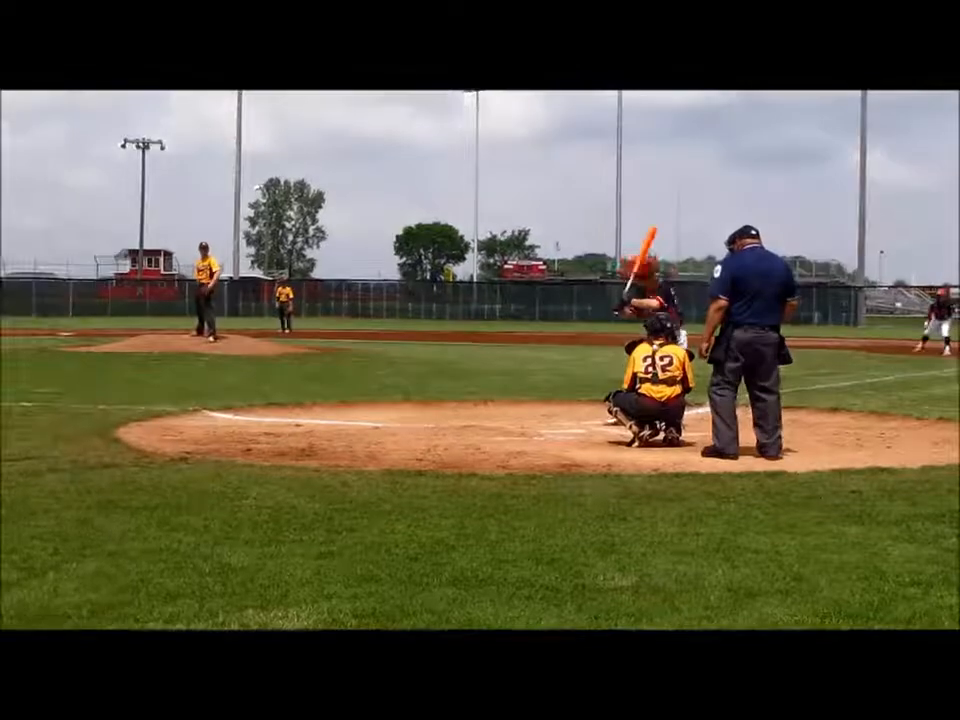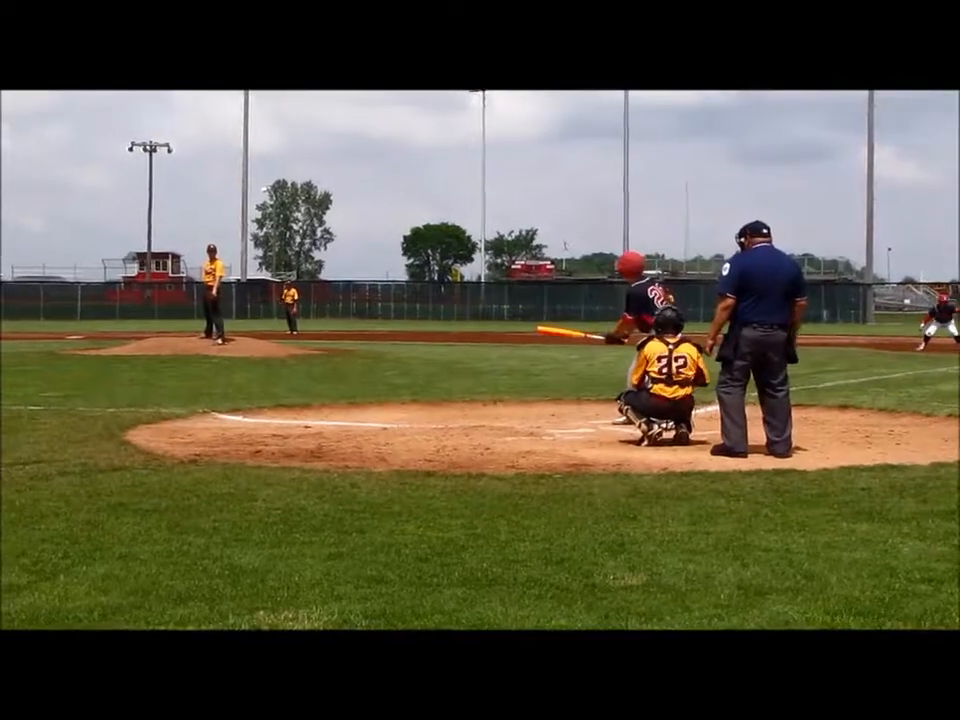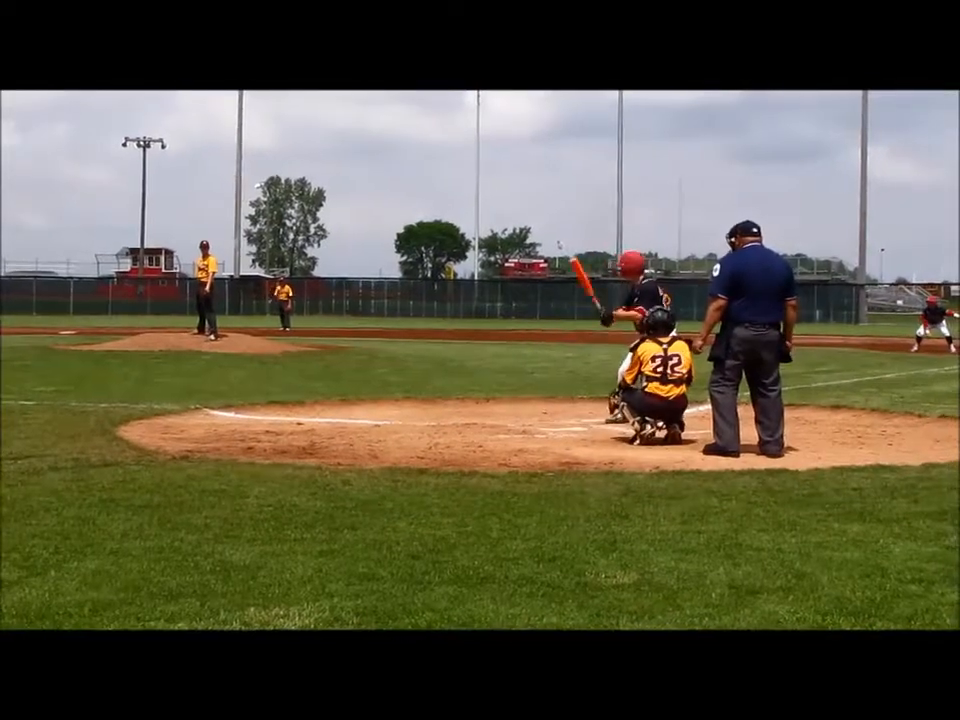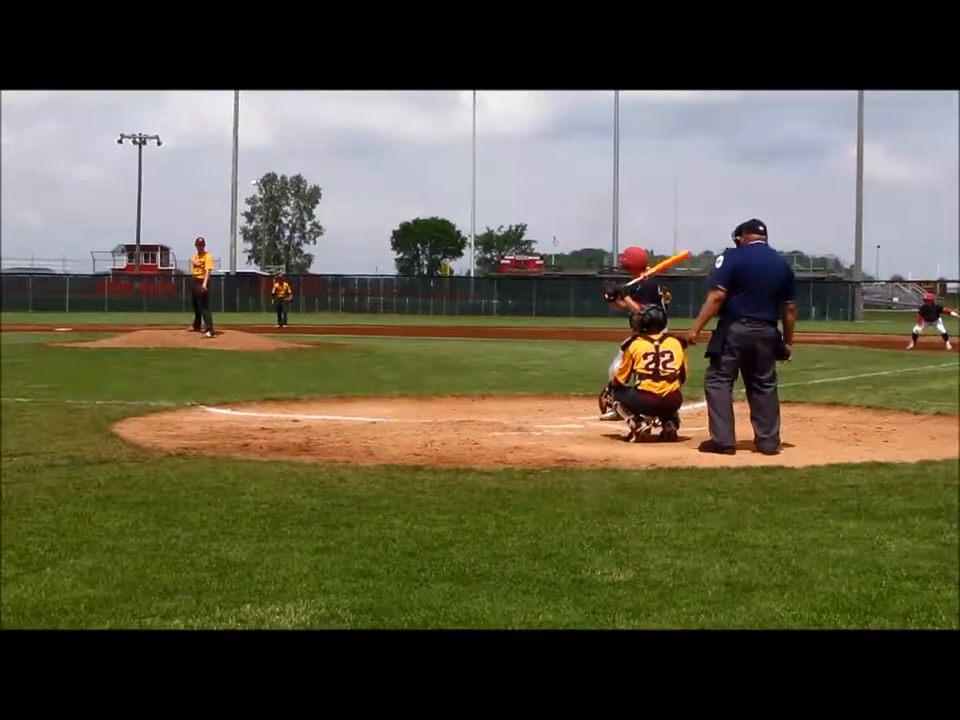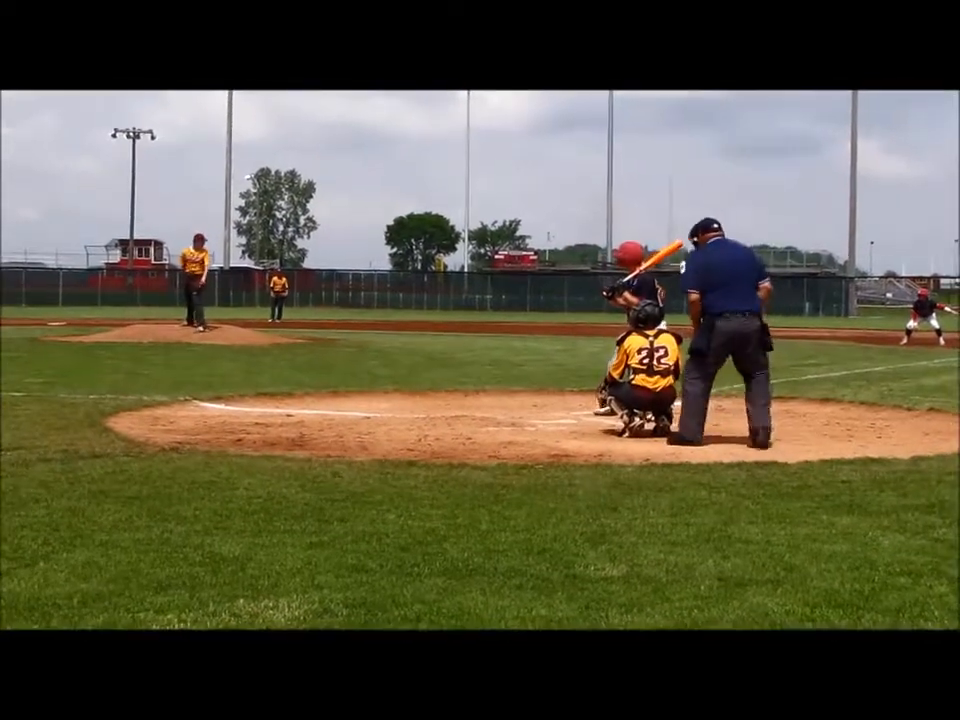
dt=0.7s
person 1, frame 1
left shoulder: (731, 263)
right shoulder: (781, 265)
left elbow: (720, 304)
right elbow: (792, 303)
left wrist: (706, 338)
left hip: (736, 336)
right hip: (768, 338)
left knee: (723, 388)
right knee: (768, 393)
left ankle: (725, 446)
right ankle: (771, 446)
person 1, frame 2
left shoulder: (739, 261)
right shoulder: (790, 264)
left elbow: (727, 303)
right elbow: (800, 304)
left wrist: (712, 336)
right wrist: (790, 334)
left hip: (745, 335)
right hip: (777, 336)
left knee: (731, 386)
right knee: (777, 390)
left ankle: (735, 444)
right ankle: (781, 444)
person 1, frame 3
left shoulder: (730, 262)
right shoulder: (782, 264)
left elbow: (718, 304)
right elbow: (791, 305)
left wrist: (702, 336)
right wrist: (787, 338)
left hip: (737, 334)
right hip: (770, 336)
left knee: (723, 386)
right knee: (769, 389)
left ankle: (727, 443)
right ankle: (773, 444)
person 1, frame 4
left shoulder: (732, 256)
right shoulder: (782, 264)
left elbow: (717, 296)
right elbow: (789, 308)
left wrist: (696, 327)
right wrist: (788, 341)
left hip: (735, 330)
right hip: (766, 333)
left knee: (718, 382)
right knee: (765, 386)
left ankle: (723, 439)
right ankle: (768, 440)
person 1, frame 5
left shoulder: (696, 258)
right shoulder: (747, 252)
left elbow: (693, 299)
right elbow: (765, 287)
left wrist: (697, 327)
right wrist: (753, 313)
left hip: (717, 325)
right hip: (750, 324)
left knee: (696, 377)
right knee: (757, 376)
left ankle: (690, 433)
right ankle: (760, 428)
